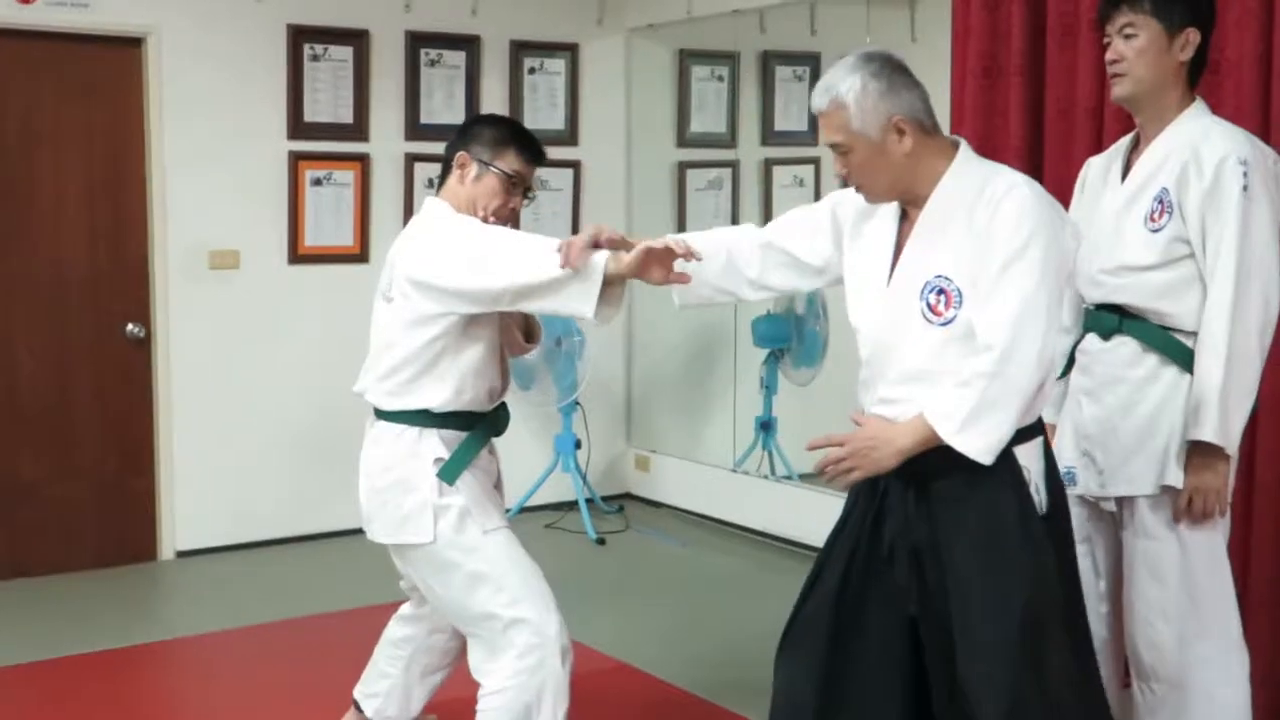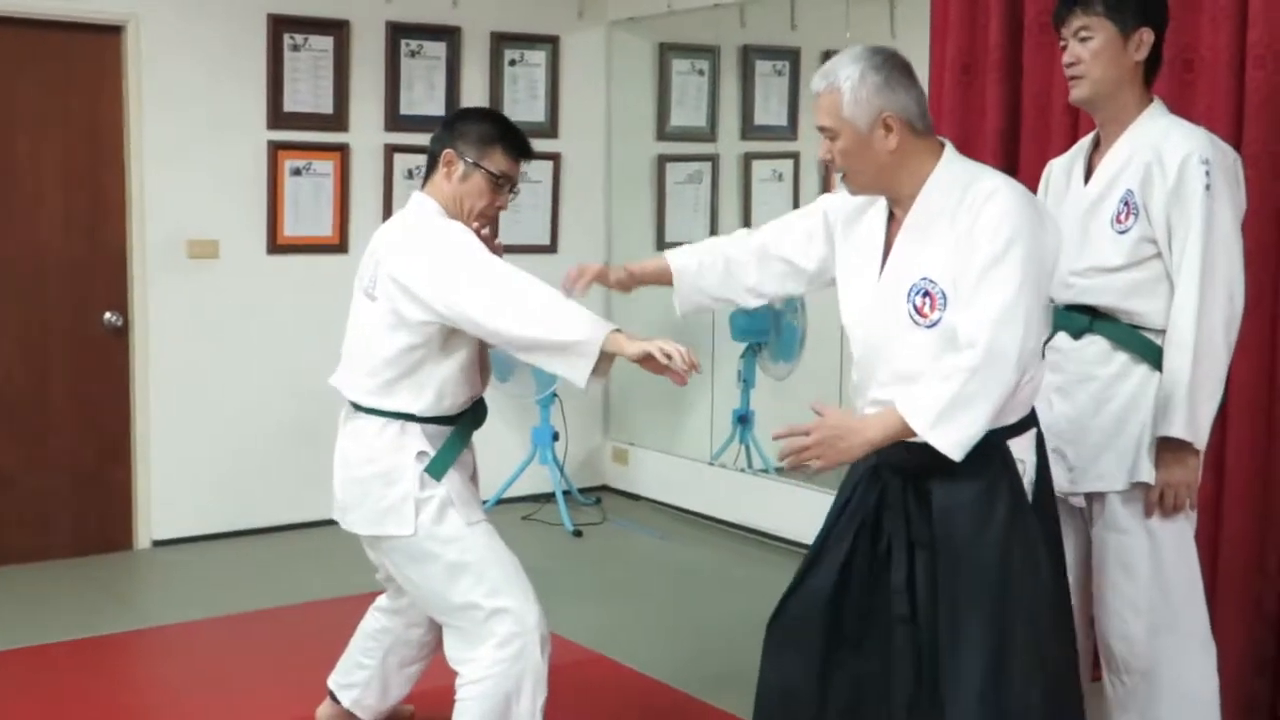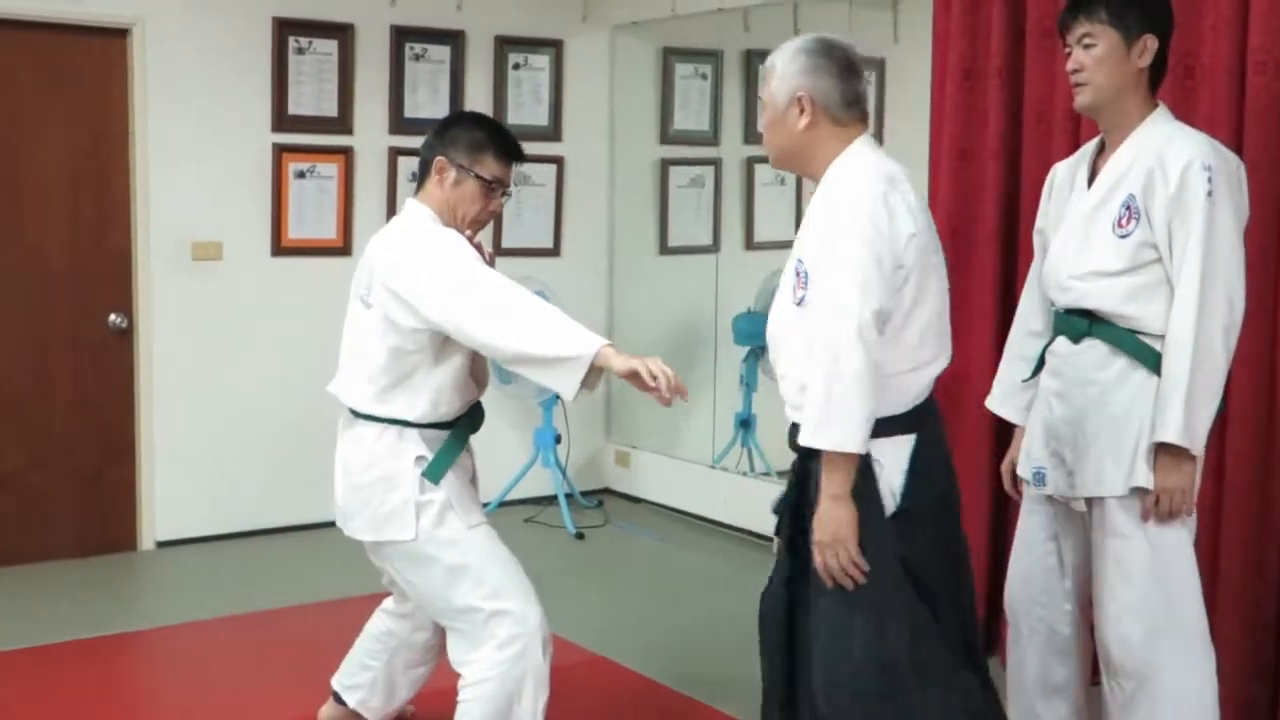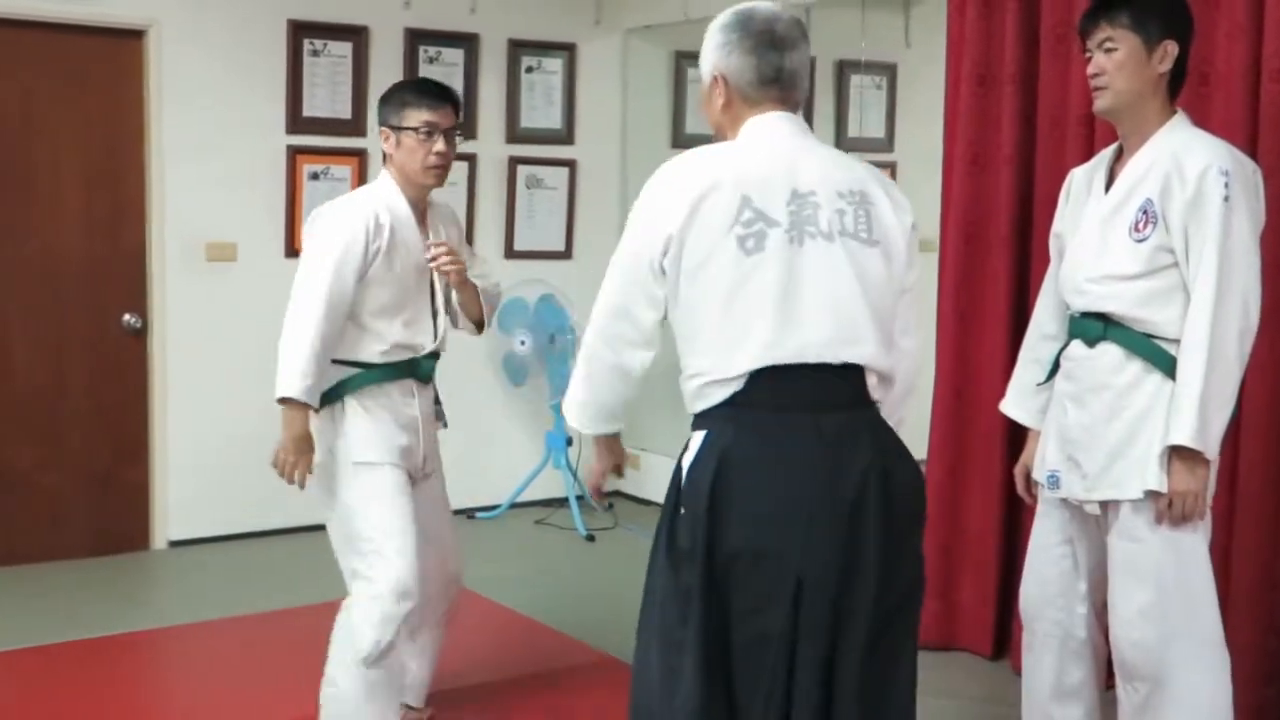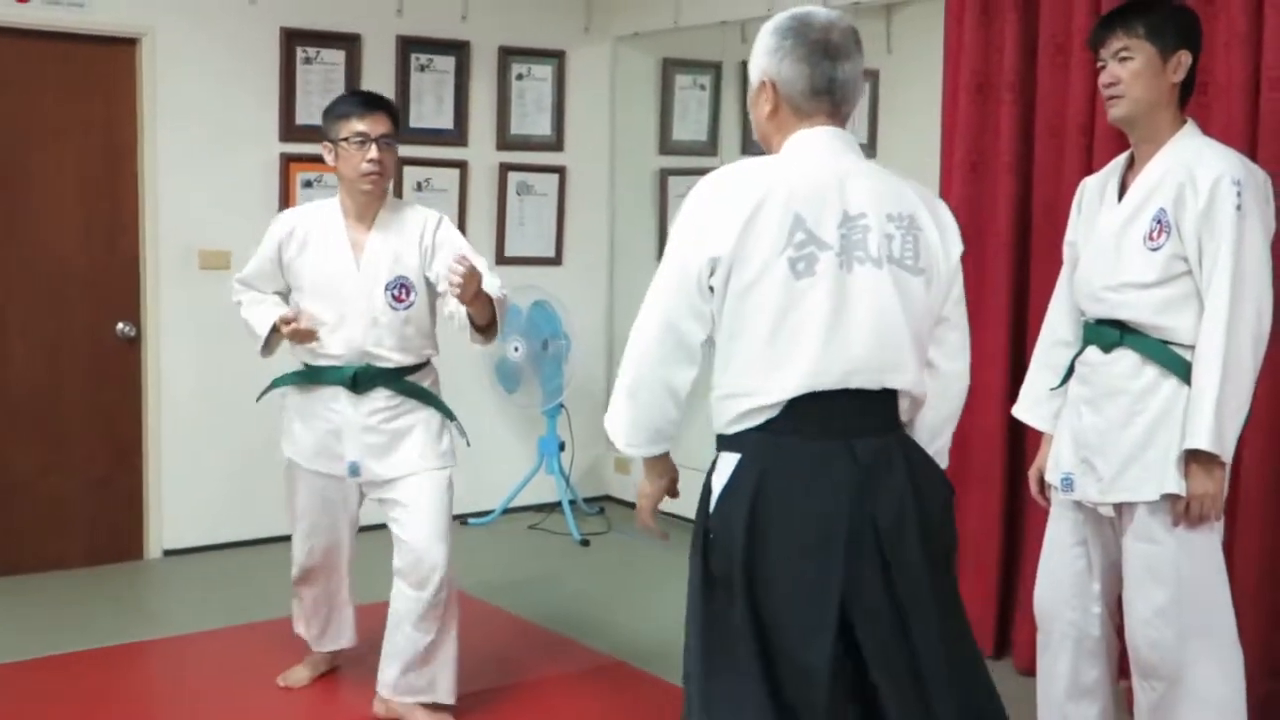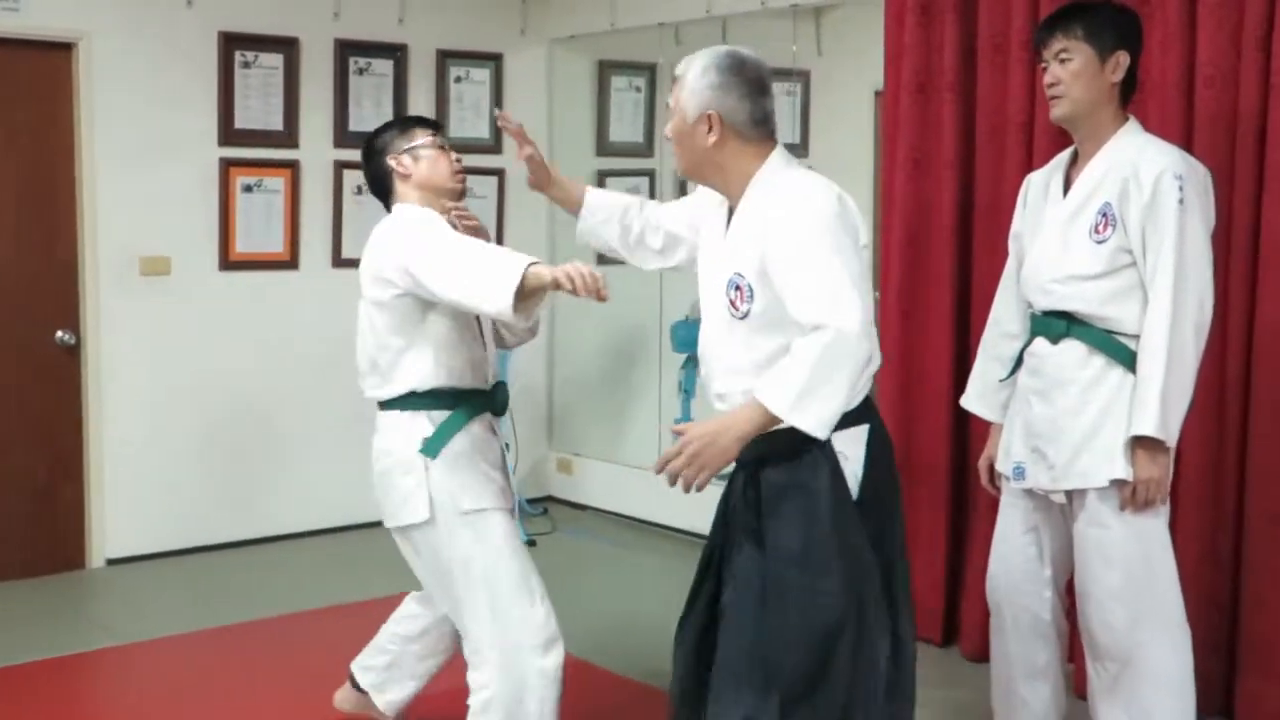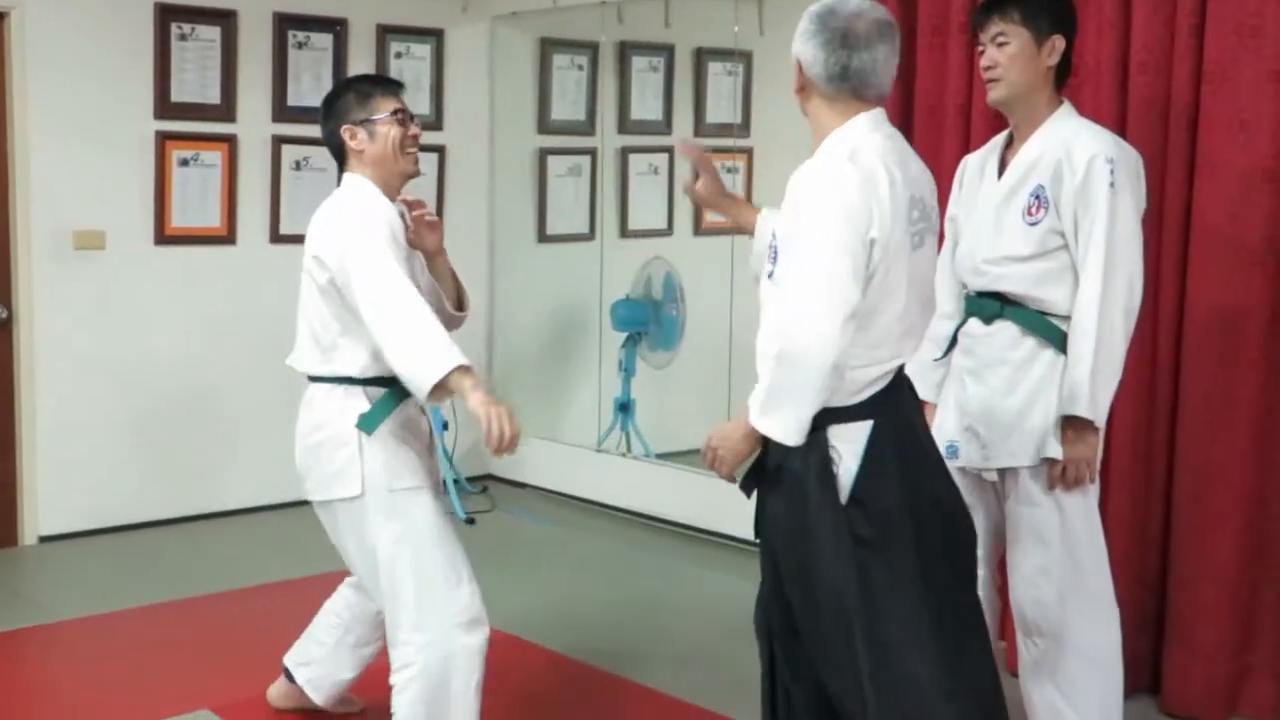
dt=0.7s
person 1, frame 1
right shoulder: (1099, 170)
left wrist: (1211, 442)
right wrist: (1052, 415)
left hip: (1168, 410)
right hip: (1092, 405)
left knee: (1176, 625)
right knee: (1075, 608)
person 1, frame 2
left shoulder: (1187, 157)
right shoulder: (1062, 170)
left elbow: (1208, 302)
left wrist: (1182, 438)
left hip: (1137, 408)
right hip: (1058, 403)
left knee: (1146, 620)
person 1, frame 3
left shoulder: (1190, 163)
right shoulder: (1065, 174)
left elbow: (1207, 307)
left wrist: (1178, 444)
right wrist: (1021, 422)
left hip: (1135, 411)
right hip: (1061, 407)
left knee: (1143, 624)
right knee: (1035, 605)
person 1, frame 4
left shoulder: (1208, 168)
right shoulder: (1084, 180)
left elbow: (1223, 311)
left wrist: (1191, 446)
right wrist: (1035, 425)
left hip: (1150, 419)
right hip: (1076, 415)
left knee: (1158, 629)
right knee: (1054, 611)
person 1, frame 5
left shoulder: (1220, 178)
right shoulder: (1096, 189)
left wrist: (1207, 450)
right wrist: (1048, 429)
left hip: (1165, 426)
right hip: (1089, 421)
left knee: (1172, 629)
right knee: (1065, 611)
person 1, frame 6
left shoulder: (1163, 173)
right shoulder: (1040, 184)
left elbow: (1180, 309)
left wrist: (1154, 437)
right wrist: (996, 420)
left hip: (1112, 410)
right hip: (1037, 408)
left knee: (1126, 611)
right knee: (1017, 594)
person 1, frame 7
left shoulder: (1094, 155)
right shoulder: (975, 165)
left elbow: (1109, 290)
left wrist: (1082, 416)
right wrist: (930, 397)
left hip: (1042, 389)
right hip: (970, 385)
left knee: (1053, 588)
person 2, frame 1
left shoulder: (1014, 210)
right shoulder: (860, 211)
left elbow: (1013, 363)
right elbow: (757, 253)
left wrist: (904, 438)
left hip: (991, 487)
right hip: (901, 484)
right knee: (832, 656)
person 2, frame 2
left shoulder: (998, 210)
right shoulder: (853, 213)
left elbow: (988, 362)
right elbow: (758, 258)
left wrist: (870, 432)
right wrist: (632, 273)
left hip: (981, 483)
right hip: (890, 477)
right knee: (822, 638)
person 2, frame 3
left shoulder: (855, 196)
right shoulder: (855, 192)
left elbow: (844, 348)
left wrist: (834, 493)
right wrist: (822, 478)
left hip: (872, 468)
right hip: (858, 461)
right knee: (813, 650)
person 2, frame 4
left shoulder: (687, 183)
right shoulder: (876, 190)
left elbow: (619, 329)
right elbow: (902, 347)
left wrist: (602, 433)
left hip: (744, 461)
right hip: (864, 459)
person 2, frame 5
left shoulder: (731, 196)
right shoulder: (922, 209)
left elbow: (664, 344)
right elbow: (947, 368)
left wrist: (654, 463)
left hip: (774, 483)
right hip: (887, 479)
person 2, frame 6
left shoulder: (806, 206)
right shoulder: (717, 206)
left elbow: (841, 334)
right elbow: (642, 226)
left wrist: (739, 425)
right wrist: (551, 184)
left hip: (825, 471)
right hip: (770, 469)
right knee: (729, 653)
person 2, frame 7
left shoulder: (835, 175)
right shoulder: (893, 165)
left elbow: (811, 335)
left wrist: (752, 428)
right wrist: (731, 209)
left hip: (838, 449)
right hip: (866, 437)
left knee: (895, 661)
right knee: (809, 633)
person 3, frame 1
left shoulder: (450, 246)
right shoulder: (439, 242)
left elbow: (518, 336)
right elbow: (521, 263)
left wrist: (516, 308)
right wrist: (622, 263)
left hip: (425, 464)
right hip: (429, 472)
left knee: (441, 604)
right knee: (529, 635)
person 3, frame 2
left shoulder: (412, 236)
right shoulder: (427, 242)
left elbow: (482, 321)
right elbow: (510, 306)
left wrist: (482, 263)
right wrist: (620, 343)
left hip: (397, 457)
right hip: (405, 467)
left knee: (418, 596)
right knee: (508, 625)
person 3, frame 3
left shoulder: (409, 244)
right shoulder: (423, 250)
left elbow: (471, 326)
right elbow: (500, 315)
left wrist: (476, 278)
right wrist: (611, 356)
left hip: (398, 463)
right hip: (405, 472)
left knee: (426, 598)
right knee: (511, 628)
person 3, frame 4
left shoulder: (441, 219)
right shoulder: (351, 218)
left elbow: (473, 317)
right elbow: (310, 318)
left wrist: (464, 283)
right wrist: (295, 420)
left hip: (413, 410)
right hip: (359, 412)
left knee: (434, 569)
right knee: (387, 579)
person 3, frame 5
left shoulder: (426, 227)
right shoulder: (293, 230)
left elbow: (483, 309)
right elbow: (250, 290)
left wrist: (478, 297)
right wrist: (279, 324)
left hip: (407, 414)
right hip: (322, 412)
left knee: (427, 558)
right knee: (317, 551)
right ankle: (325, 646)
person 3, frame 6
left shoulder: (436, 240)
right shoulder: (408, 233)
left elbow: (514, 328)
right elbow: (470, 274)
left wrist: (479, 250)
right wrist: (550, 274)
left hip: (444, 448)
right hip: (433, 453)
left knee: (447, 598)
right knee: (521, 636)
person 3, frame 7
left shoulder: (380, 215)
right shoulder: (353, 217)
left elbow: (450, 312)
right elbow: (394, 310)
left wrist: (434, 253)
right wrist: (472, 390)
left hip: (369, 428)
right hip: (358, 432)
left knee: (384, 584)
right knee: (443, 614)
